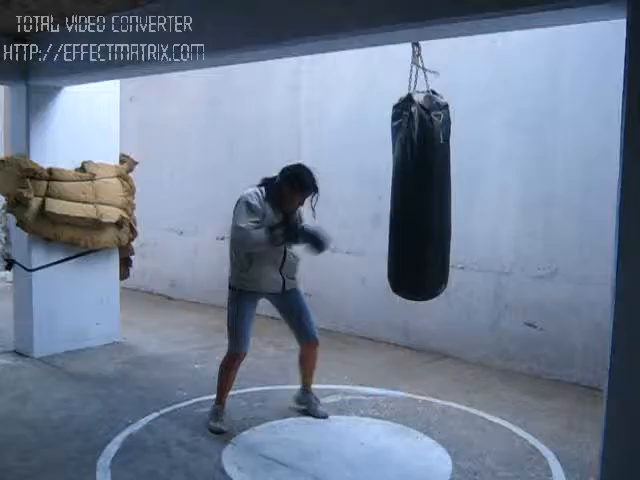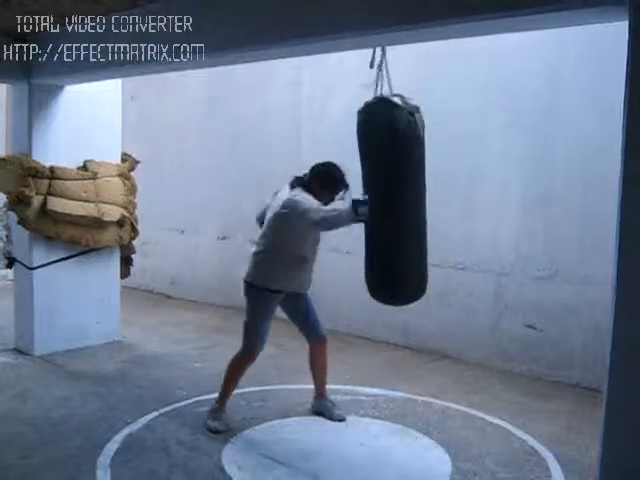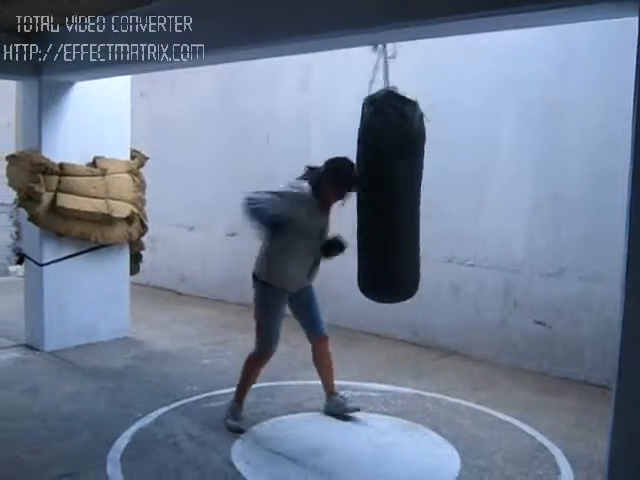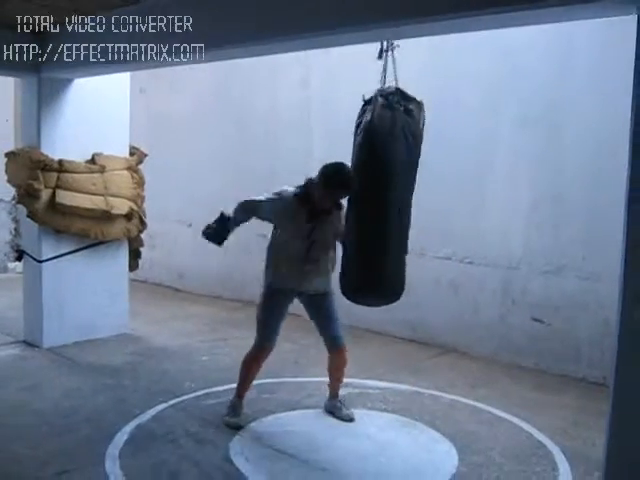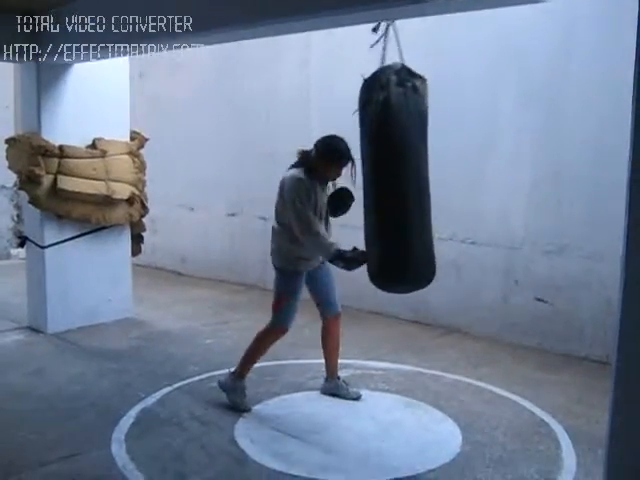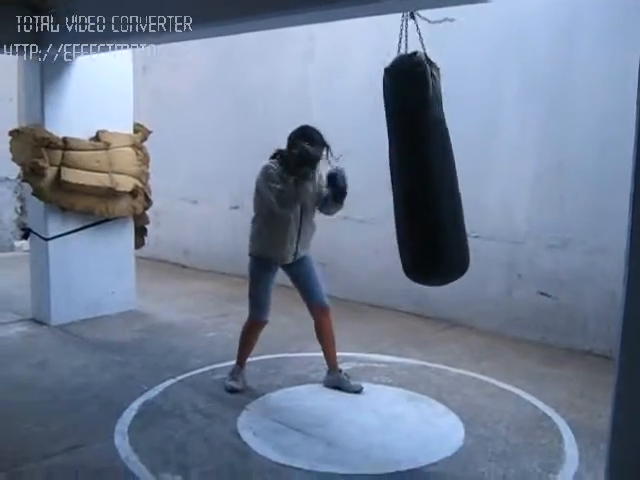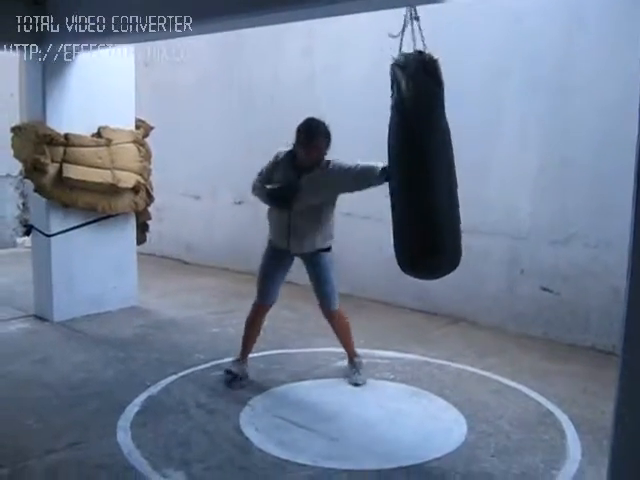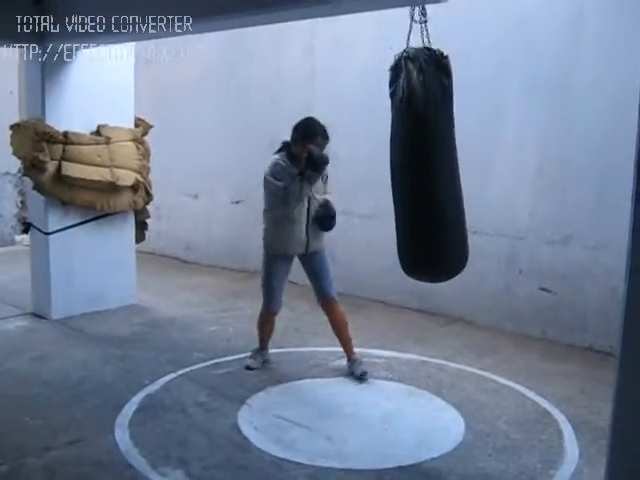
dt=0.4s
person 1, frame 1
left shoulder: (292, 209)
right shoulder: (250, 201)
left elbow: (299, 234)
right elbow: (244, 238)
left wrist: (311, 236)
right wrist: (281, 233)
left hip: (282, 282)
right hip: (244, 284)
left knee: (310, 341)
right knee: (238, 351)
left ankle: (305, 394)
right ankle: (218, 408)
person 1, frame 2
left shoulder: (286, 196)
right shoulder: (297, 201)
left elbow: (262, 218)
right elbow: (322, 219)
right wrist: (357, 210)
left hip: (293, 286)
right hip: (264, 285)
left knee: (319, 340)
right knee: (250, 352)
left ankle: (321, 399)
right ankle: (218, 407)
person 1, frame 3
left shoulder: (319, 203)
right shoulder: (300, 193)
right elbow: (254, 201)
left wrist: (330, 245)
right wrist: (271, 220)
left hip: (299, 281)
right hip: (272, 281)
left knee: (320, 339)
right knee: (265, 350)
left ankle: (333, 398)
right ankle: (236, 405)
person 1, frame 4
left shoulder: (339, 214)
right shoulder: (286, 200)
right elbow: (249, 208)
right wrist: (225, 225)
left hip: (318, 287)
right hip: (281, 283)
left knee: (338, 348)
right knee: (264, 346)
left ankle: (334, 399)
right ankle: (237, 401)
person 1, frame 5
left shoulder: (320, 180)
right shoulder: (295, 183)
right elbow: (307, 232)
right wrist: (339, 255)
left hip: (316, 258)
right hip: (291, 260)
left knee: (333, 316)
right knee: (280, 326)
left ankle: (332, 380)
right ankle: (235, 380)
person 1, frame 6
left shoulder: (311, 174)
right shoulder: (270, 171)
left elbow: (328, 207)
right elbow: (284, 205)
left wrist: (337, 191)
right wrist: (300, 177)
left hip: (298, 252)
right hip: (265, 253)
left knee: (321, 309)
right knee: (258, 319)
left ankle: (334, 373)
right ankle: (238, 369)
person 1, frame 7
left shoulder: (334, 170)
right shoulder: (280, 162)
left elbow: (366, 173)
right elbow: (258, 186)
left wrist: (389, 171)
right wrist: (271, 195)
left hip: (316, 246)
right hip: (280, 244)
left knee: (331, 309)
right knee: (262, 303)
left ankle: (354, 361)
right ankle: (241, 360)
person 1, frame 8
left shoulder: (315, 165)
right shoulder: (278, 166)
right elbow: (290, 200)
left wrist: (325, 210)
right wrist: (309, 174)
left hip: (312, 244)
right hip: (279, 246)
left knee: (329, 301)
right knee: (271, 307)
left ankle: (351, 357)
right ankle: (262, 350)
